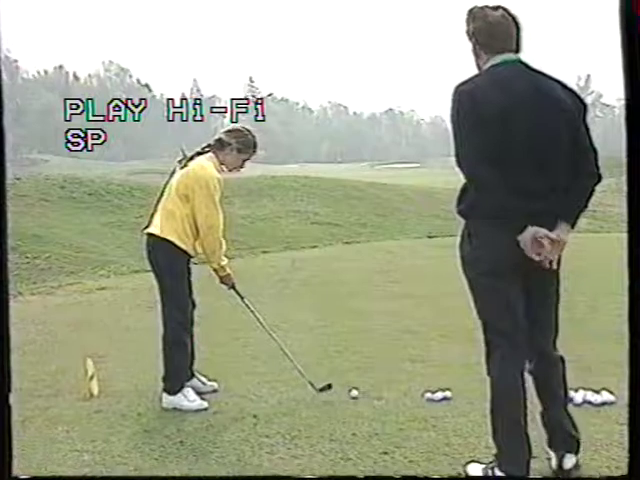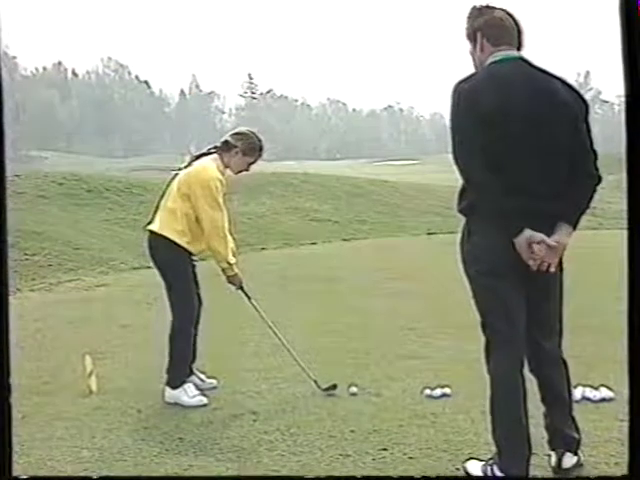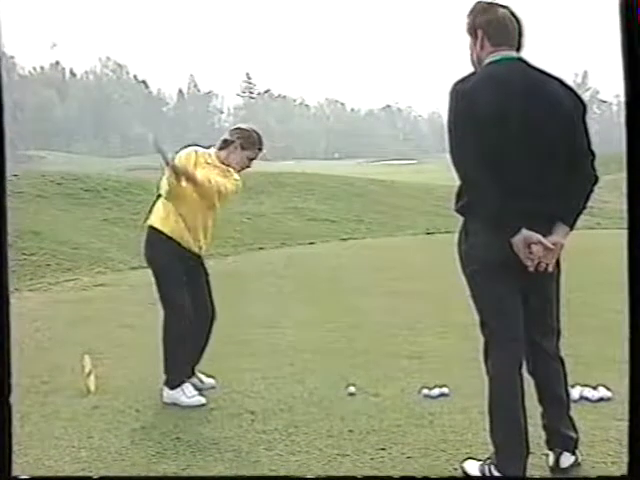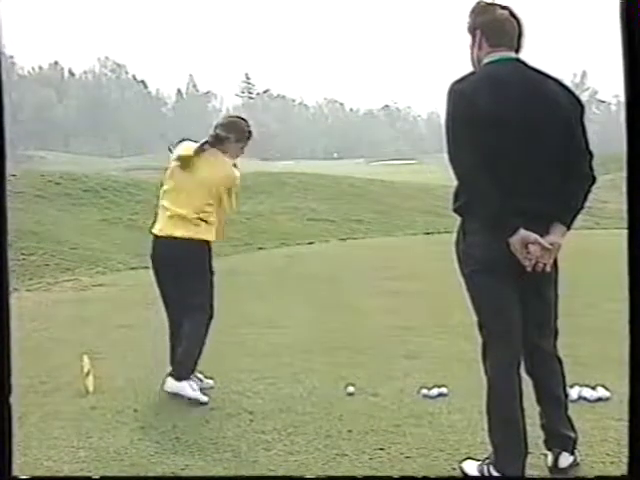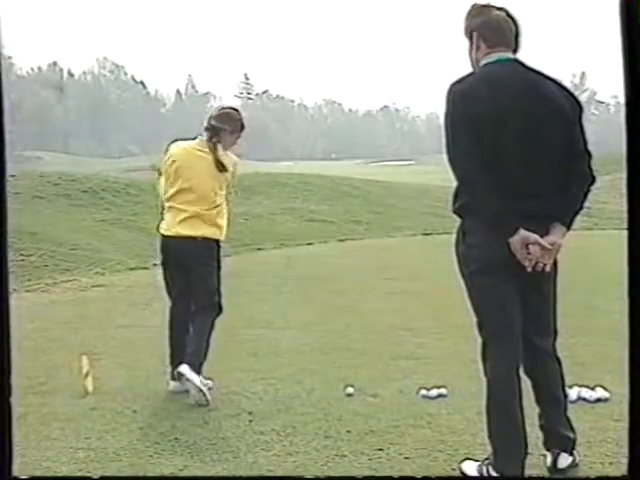
dt=1s
person 1, frame 1
left shoulder: (472, 94)
right shoulder: (561, 94)
left elbow: (476, 170)
right elbow: (587, 169)
left wrist: (519, 228)
right wrist: (561, 224)
left hip: (492, 237)
right hip: (546, 236)
left knee: (506, 350)
right knee: (543, 343)
person 1, frame 2
left shoulder: (472, 91)
right shoulder: (563, 92)
left elbow: (474, 171)
right elbow: (587, 170)
left wrist: (515, 231)
right wrist: (562, 227)
left hip: (492, 236)
right hip: (547, 235)
left knee: (505, 349)
right knee: (546, 343)
person 1, frame 3
left shoulder: (470, 91)
right shoulder: (560, 92)
left elbow: (472, 172)
right elbow: (584, 170)
left wrist: (512, 232)
right wrist: (559, 228)
left hip: (490, 237)
right hip: (544, 236)
left knee: (504, 349)
right knee: (544, 343)
person 1, frame 4
left shoulder: (467, 91)
right shoulder: (558, 93)
left elbow: (470, 173)
right elbow: (581, 171)
left wrist: (510, 231)
right wrist: (556, 228)
left hip: (487, 236)
right hip: (541, 236)
left knee: (502, 349)
right knee: (542, 343)
person 1, frame 5
left shoulder: (466, 92)
right shoulder: (556, 93)
left elbow: (469, 173)
right elbow: (581, 170)
left wrist: (509, 230)
right wrist: (556, 228)
left hip: (487, 237)
right hip: (542, 235)
left knee: (502, 348)
right knee: (541, 343)
person 2, frame 1
left shoulder: (200, 166)
right shoulder: (206, 174)
left elbow: (209, 224)
right elbow: (209, 227)
left wrist: (219, 261)
right wrist: (221, 267)
left hip: (171, 245)
right hip: (169, 247)
left knee: (185, 313)
right knee: (177, 317)
left ankle: (185, 376)
right ankle: (173, 391)
person 2, frame 2
left shoulder: (211, 169)
right shoulder: (207, 174)
left elbow: (219, 223)
right elbow: (213, 228)
left wrist: (230, 258)
right wrist: (229, 267)
left hip: (177, 243)
right hip: (169, 243)
left knee: (191, 307)
right knee: (185, 311)
left ankle: (185, 372)
right ankle: (175, 385)
person 2, frame 3
left shoulder: (232, 180)
right shoulder: (192, 156)
left elbow: (213, 188)
right elbow: (170, 190)
left wrist: (190, 175)
right wrist: (175, 178)
left hip: (191, 249)
right hip: (163, 241)
left knee: (204, 313)
right knee: (178, 311)
left ankle: (186, 372)
right ankle: (173, 385)
person 2, frame 4
left shoulder: (183, 151)
right shoulder: (228, 174)
right elbow: (222, 211)
left hip: (162, 242)
right hip: (192, 246)
left knee: (178, 310)
right knee: (198, 311)
left ankle: (182, 371)
right ankle: (180, 376)
person 2, frame 5
left shoulder: (177, 151)
right shoulder: (229, 163)
left elbow: (166, 189)
left hip: (172, 240)
right hip: (203, 243)
left knee: (179, 306)
right knee: (206, 309)
left ankle: (179, 372)
right ankle: (191, 366)
